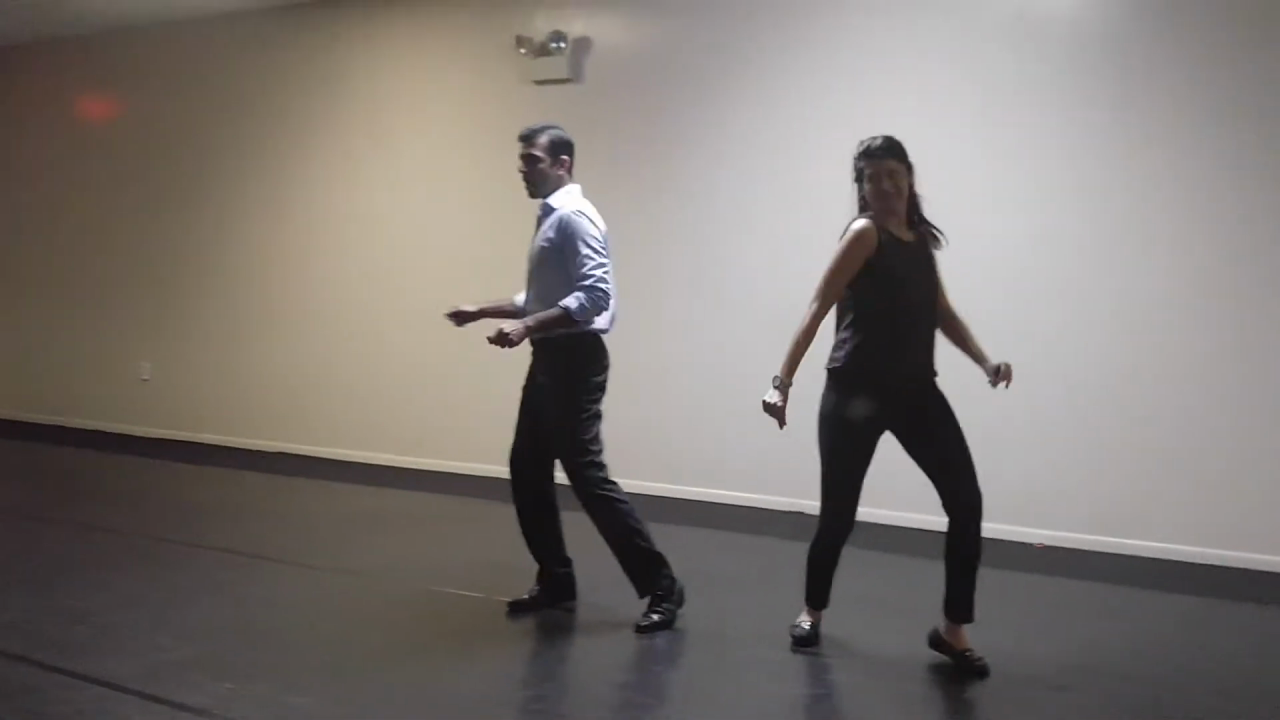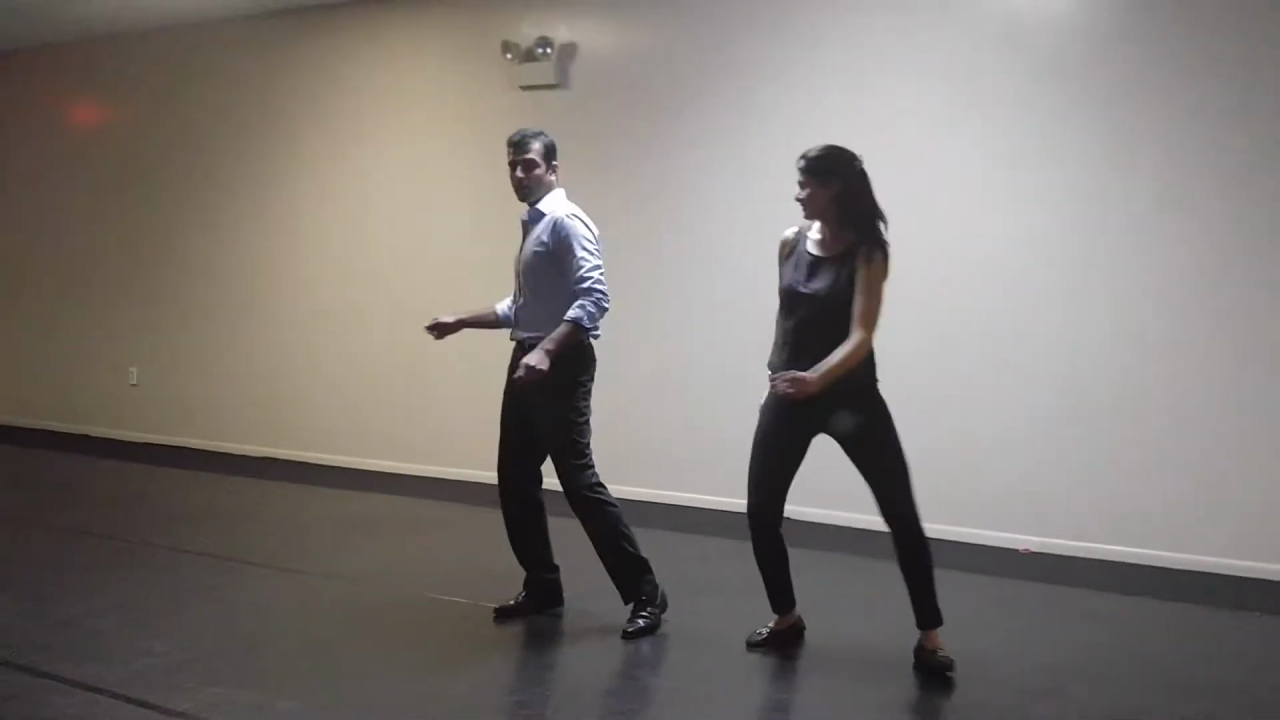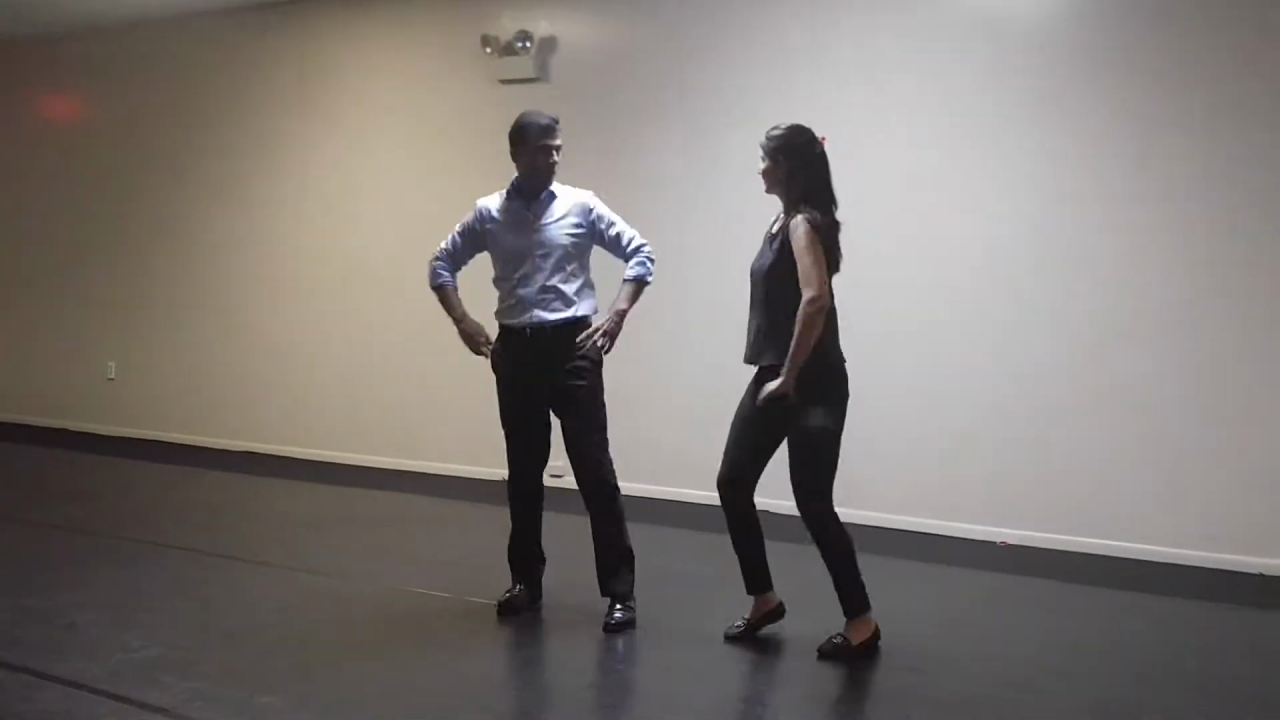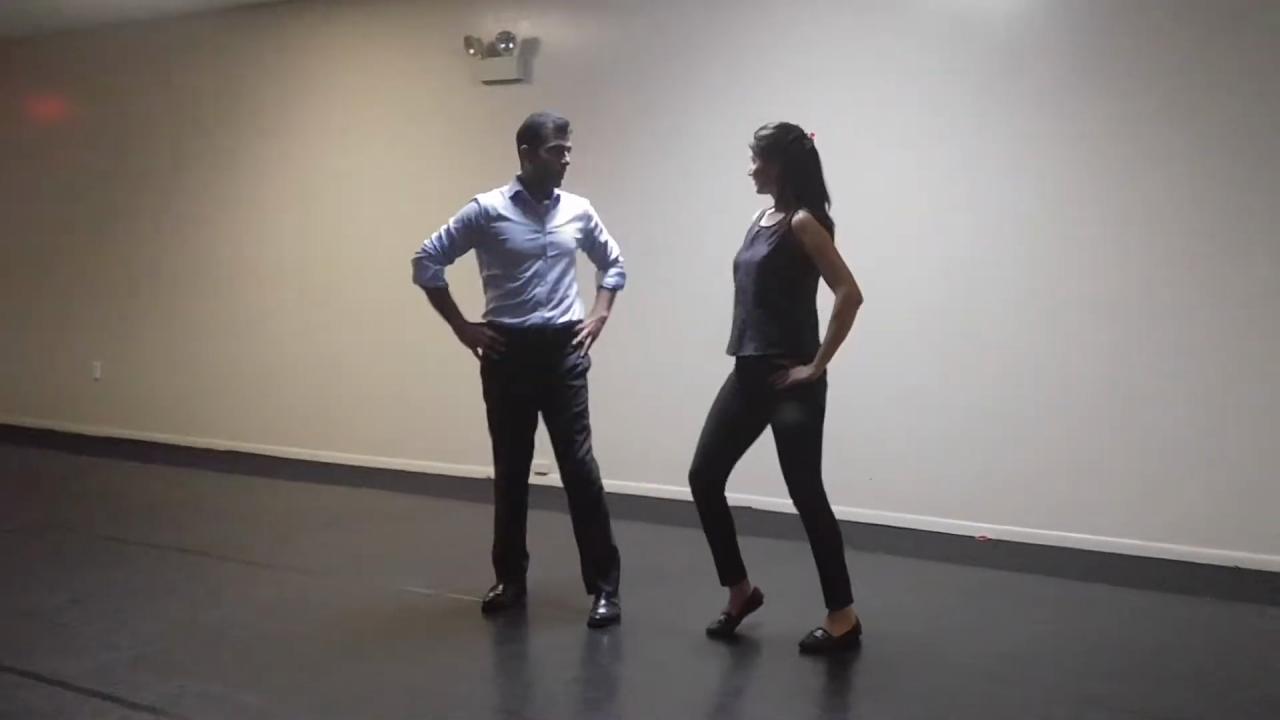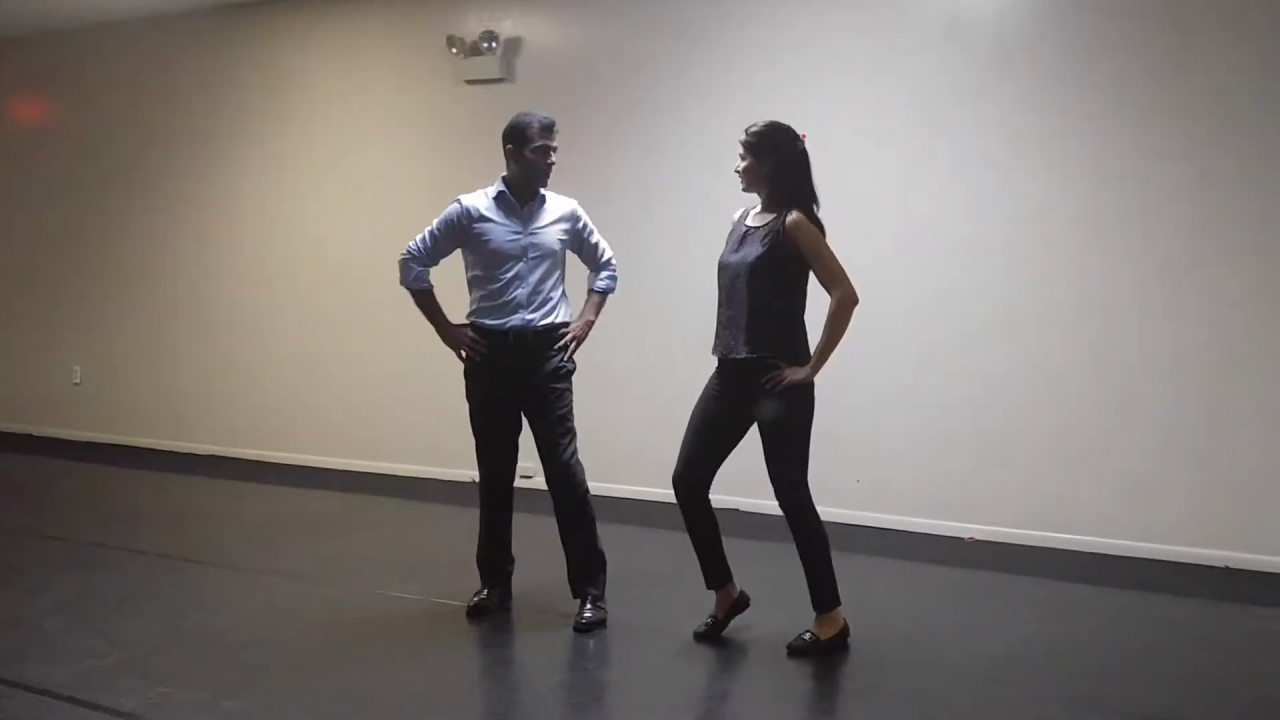
dt=0.4s
person 1, frame 1
left shoulder: (922, 239)
right shoulder: (864, 234)
left elbow: (941, 312)
right elbow: (818, 310)
left wrist: (984, 361)
right wrist: (782, 382)
left hip: (915, 390)
right hip: (854, 390)
left knee: (967, 504)
right knee: (838, 514)
left ankle: (953, 629)
right ankle: (812, 611)
person 1, frame 2
left shoulder: (866, 253)
right shoulder: (791, 242)
left elbow: (862, 336)
left wrist: (818, 377)
left hip: (851, 398)
right hip: (791, 396)
left knee: (901, 515)
right knee: (761, 511)
left ankle: (931, 636)
right ankle: (786, 617)
person 1, frame 3
left shoulder: (804, 224)
right shoulder: (781, 222)
left elbow: (816, 300)
left wrist: (790, 375)
right wrist: (776, 375)
left hip: (812, 385)
right hip: (774, 379)
left knee: (812, 505)
right knee: (732, 484)
left ankle: (861, 621)
right ankle: (764, 600)
person 1, frame 4
left shoulder: (802, 223)
right shoulder: (761, 221)
left elbow: (849, 293)
left wrist: (818, 365)
right wrist: (747, 359)
left hip: (790, 379)
right hip: (748, 373)
left knee: (806, 494)
right knee: (704, 478)
left ankle: (843, 615)
right ankle: (740, 590)
person 1, frame 5
left shoulder: (795, 224)
right shoulder: (742, 220)
left elbow: (845, 295)
left wrist: (813, 366)
right wrist: (729, 358)
left hip: (778, 380)
right hip: (729, 375)
left knee: (792, 496)
right knee: (687, 481)
left ankle: (830, 618)
right ankle: (726, 594)
person 2, frame 1
left shoulder: (575, 216)
right shoulder: (549, 218)
left elbow: (593, 295)
left wrist: (524, 326)
right wrist: (485, 310)
left hip: (574, 359)
right hip: (550, 359)
left knee: (587, 476)
right knee: (527, 470)
left ankle: (661, 588)
right ankle: (555, 580)
person 2, frame 2
left shoulder: (567, 222)
right shoulder: (530, 227)
left elbow: (594, 297)
left wrist: (546, 351)
right wrist: (461, 321)
left hip: (562, 366)
right hip: (527, 363)
left knee: (578, 482)
right knee: (515, 480)
left ankle: (645, 596)
right ankle: (543, 585)
person 2, frame 3
left shoulder: (581, 206)
right shoulder: (488, 213)
left elbow: (639, 253)
right elbow: (442, 264)
left wrist: (618, 312)
right wrist: (463, 320)
left hip: (573, 348)
right hip: (516, 350)
left knee: (594, 470)
right knee: (523, 471)
left ankle: (619, 591)
right ankle: (526, 579)
person 2, frame 4
left shoulder: (579, 212)
right shoulder: (487, 210)
left elbow: (613, 263)
right elbow: (427, 262)
left wrist: (599, 316)
right wrist: (462, 326)
left hip: (564, 351)
right hip: (507, 352)
left knee: (579, 467)
right knee: (510, 470)
left ankle: (604, 586)
right ankle: (510, 578)
person 2, frame 5
left shoulder: (566, 213)
right shoulder: (469, 210)
left elbow: (605, 265)
right elbow: (413, 263)
left wrist: (586, 320)
right wrist: (444, 328)
left hip: (546, 353)
right hip: (488, 353)
left knee: (564, 469)
right knee: (494, 472)
left ankle: (590, 590)
right ankle: (495, 582)
